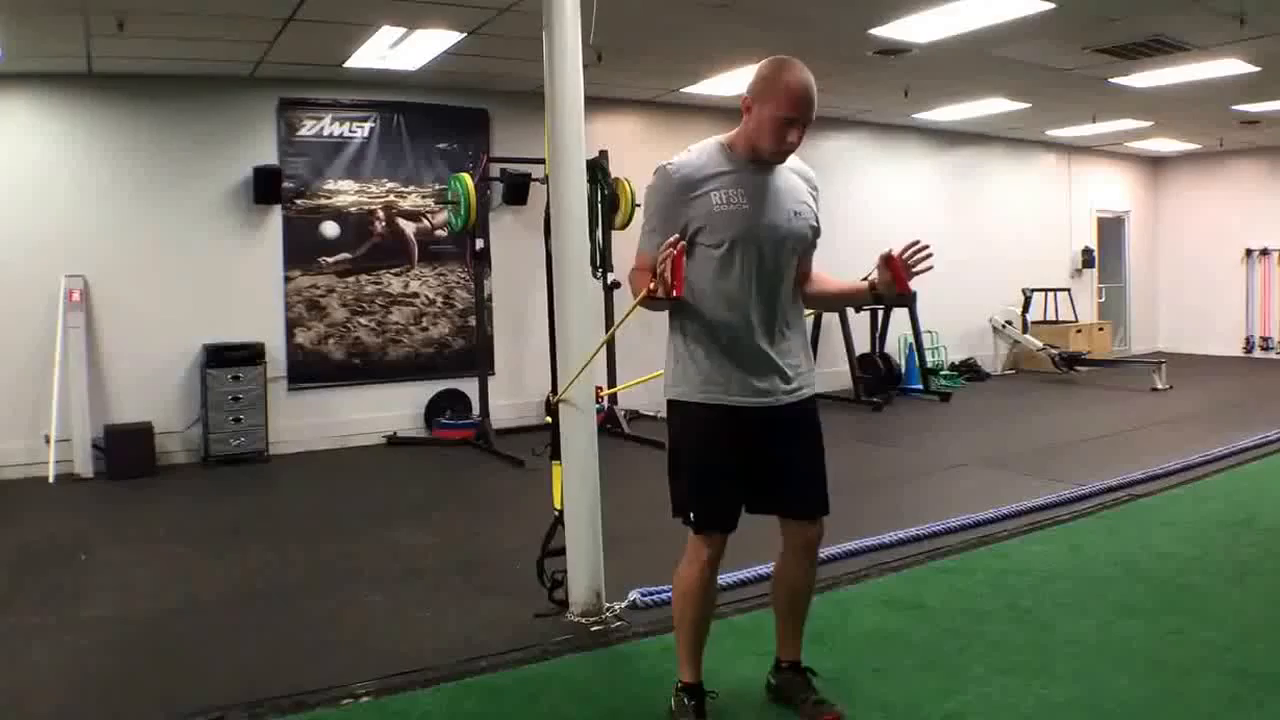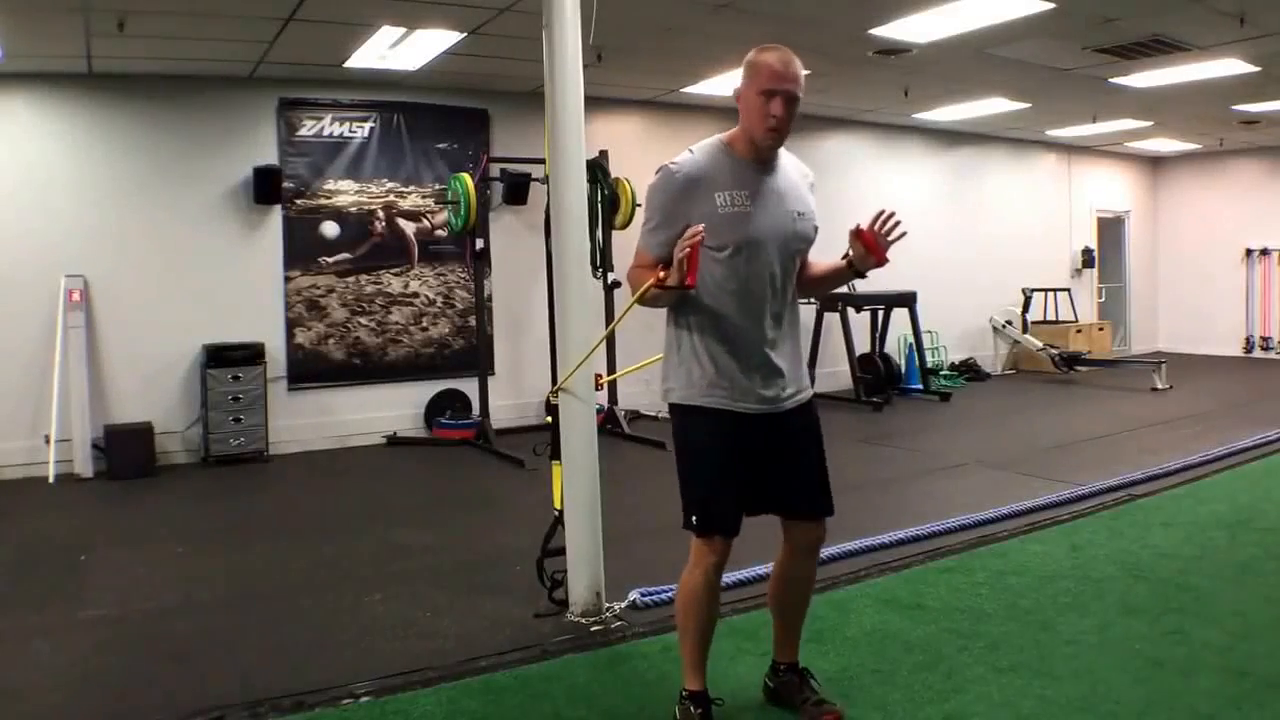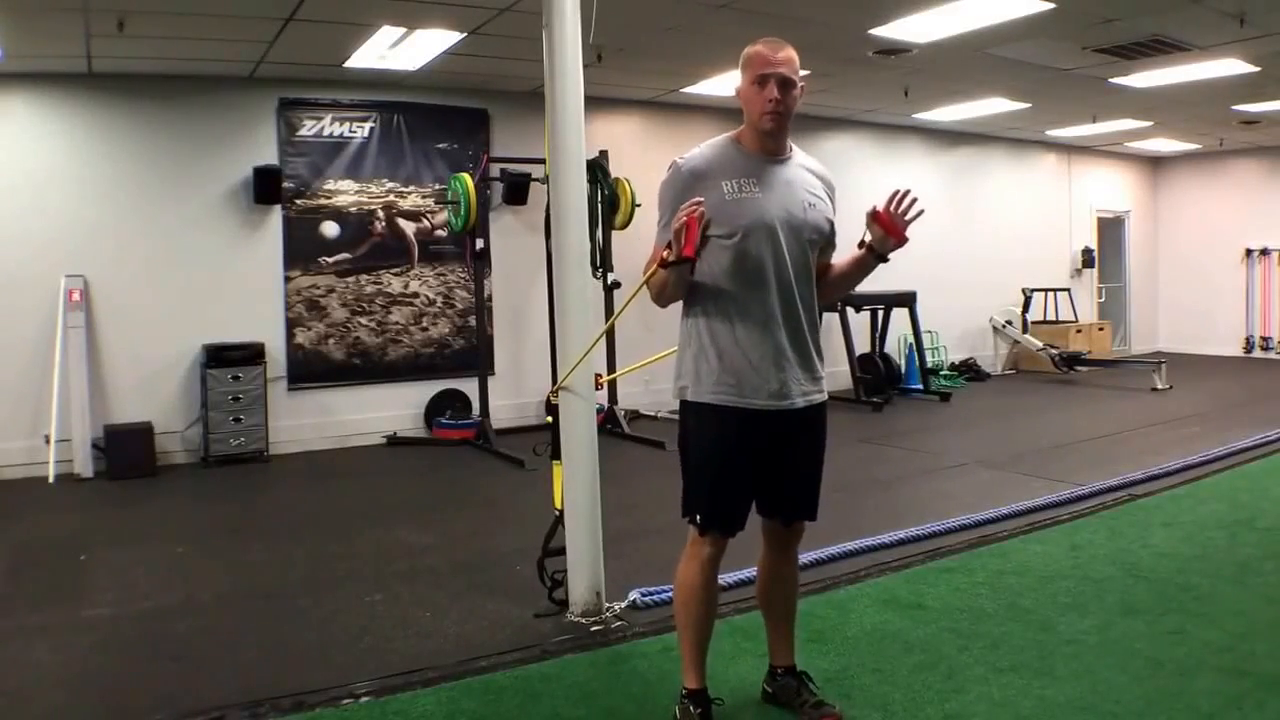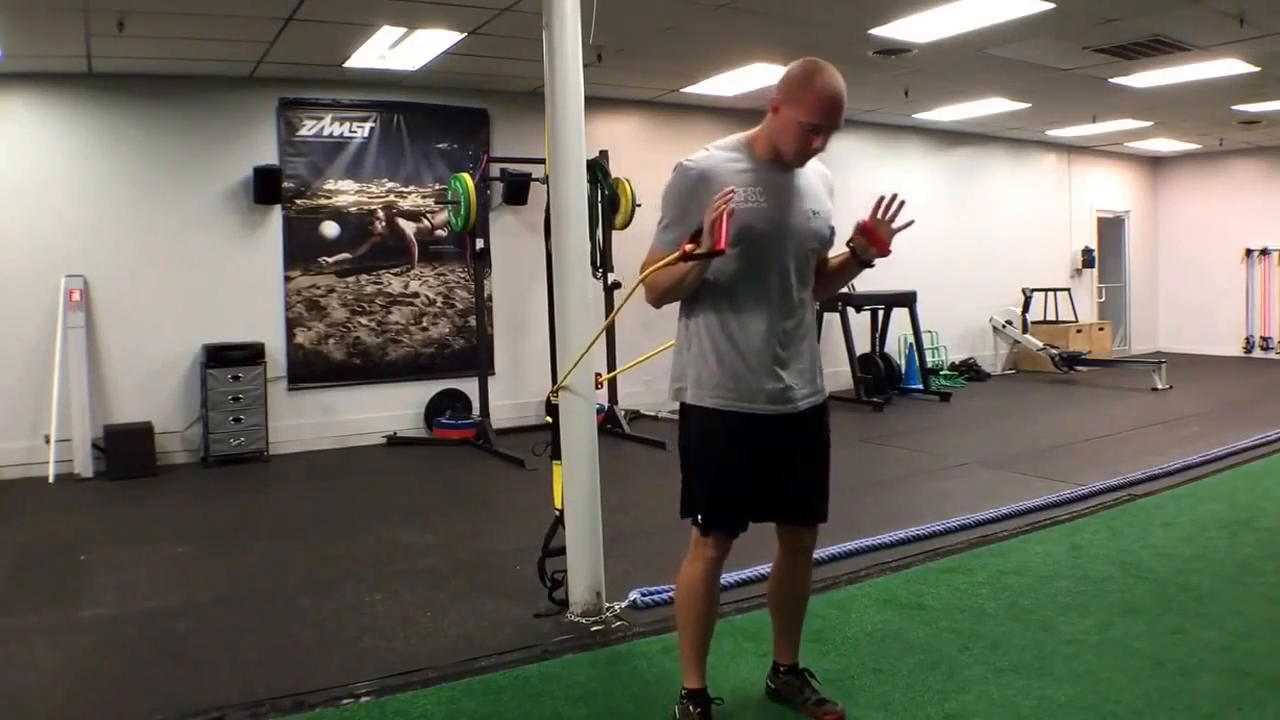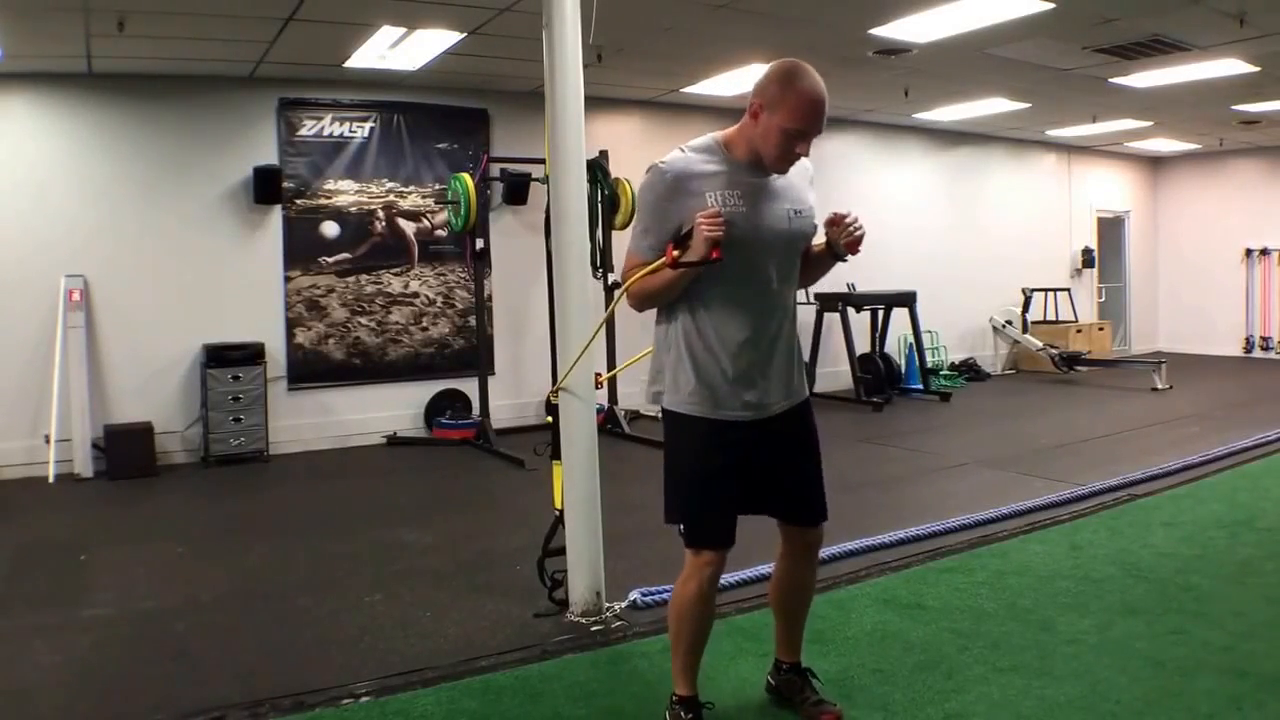
dt=1s
person 1, frame 1
left shoulder: (803, 183)
right shoulder: (684, 176)
right elbow: (642, 281)
left wrist: (871, 289)
right wrist: (662, 288)
left hip: (790, 391)
right hip: (709, 395)
left knee: (804, 531)
right knee: (707, 543)
person 1, frame 2
left shoulder: (799, 179)
right shoulder: (685, 177)
right elbow: (640, 282)
left wrist: (853, 265)
right wrist: (675, 280)
left hip: (789, 393)
right hip: (712, 398)
left knee: (808, 532)
right knee: (713, 545)
person 1, frame 3
left shoulder: (817, 179)
right shoulder: (696, 171)
right elbow: (660, 292)
left wrist: (874, 251)
right wrist: (677, 254)
left hip: (800, 392)
right hip: (720, 394)
left knee: (786, 535)
right knee: (709, 538)
person 1, frame 4
left shoulder: (819, 183)
right shoulder: (701, 174)
right elbow: (655, 288)
left wrist: (860, 256)
right wrist: (704, 250)
left hip: (801, 395)
right hip: (720, 398)
left knee: (800, 537)
right knee: (711, 544)
person 1, frame 5
left shoulder: (800, 178)
right shoulder: (677, 176)
right elbow: (637, 293)
left wrist: (833, 250)
right wrist: (692, 259)
left hip: (785, 396)
right hip: (703, 403)
left knee: (805, 536)
right knee: (708, 557)
